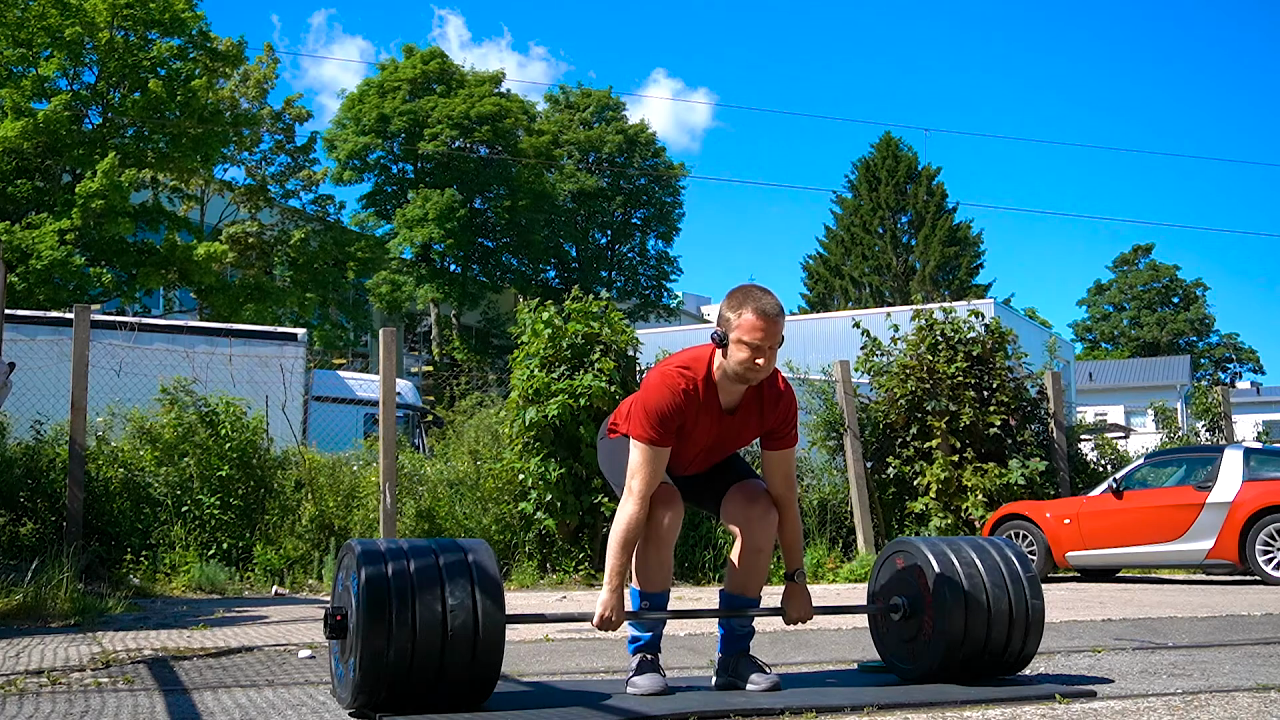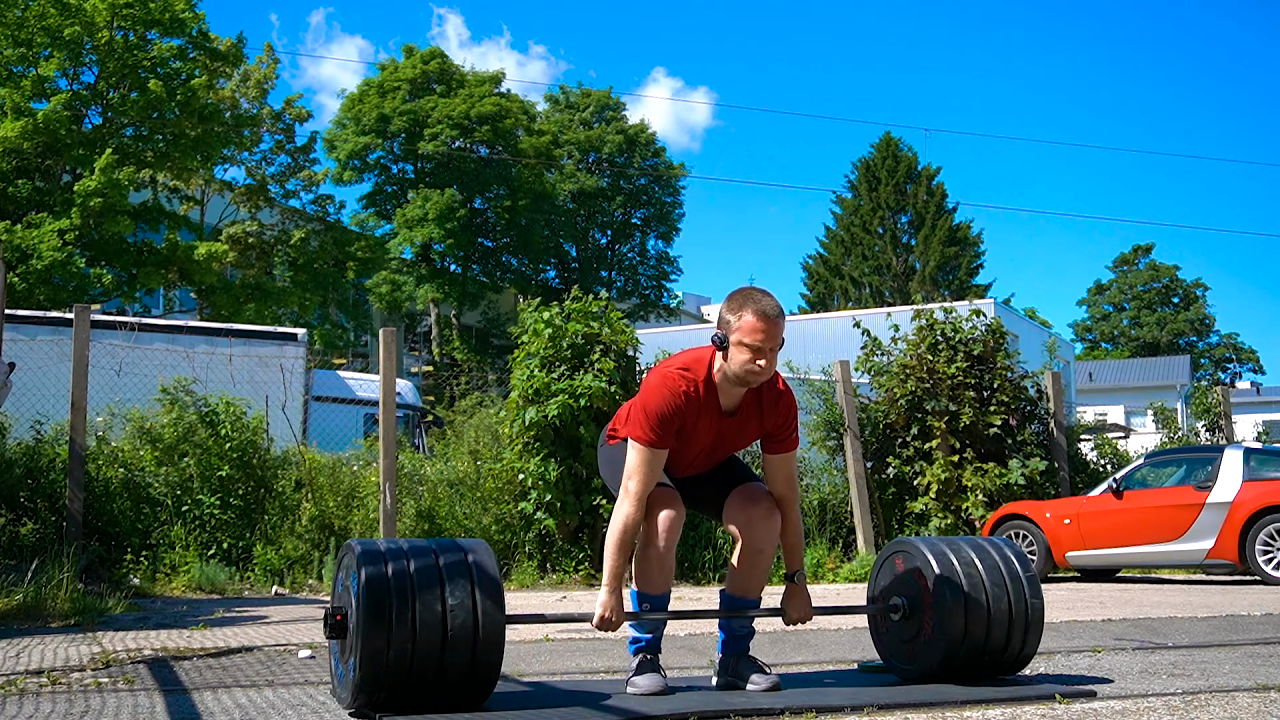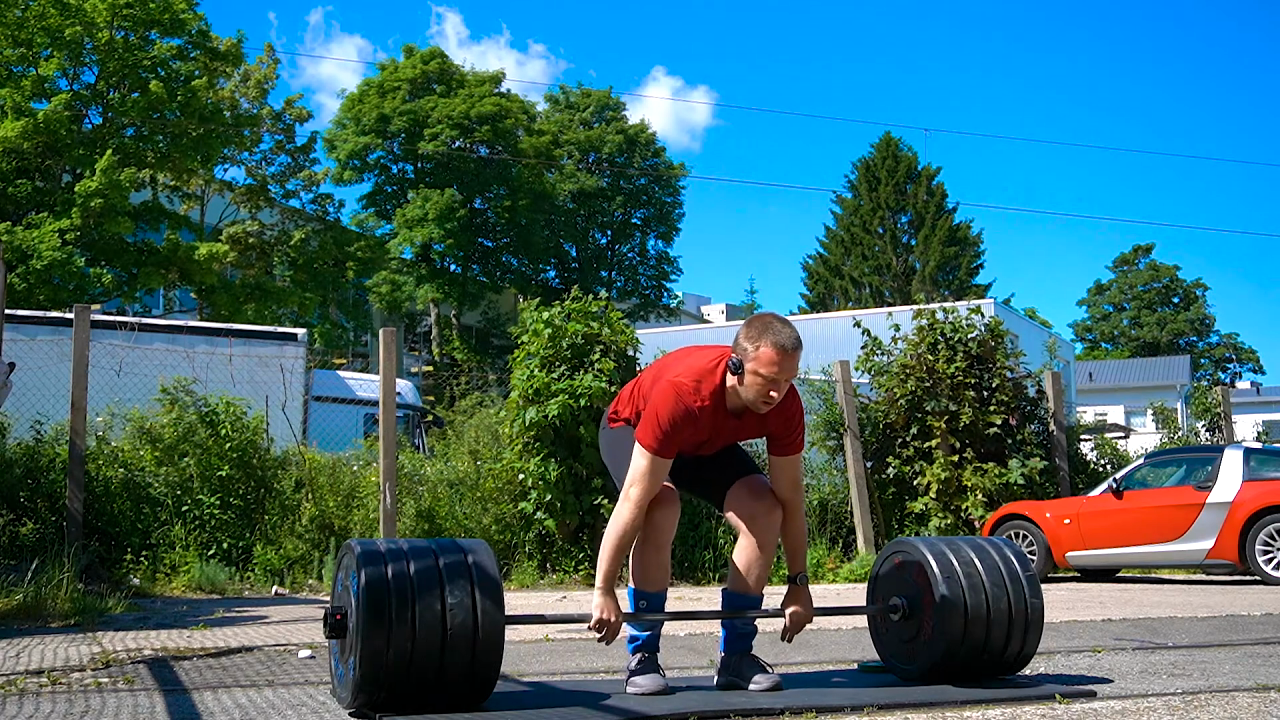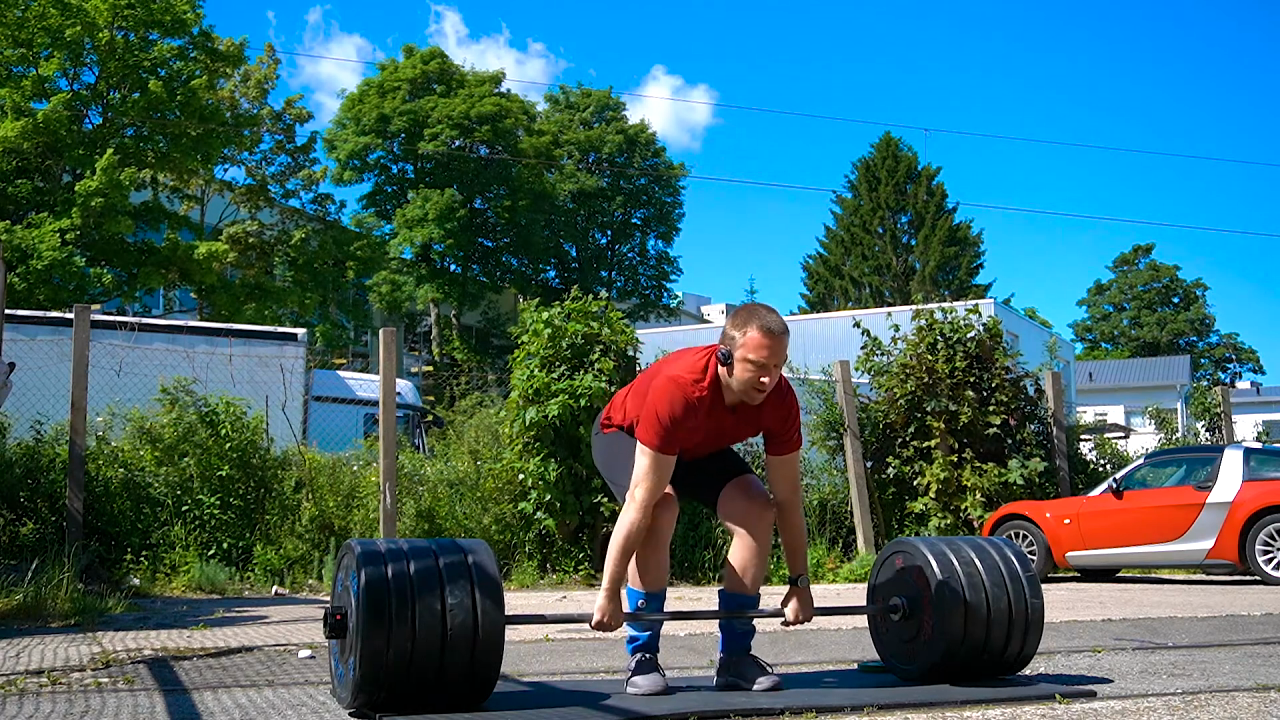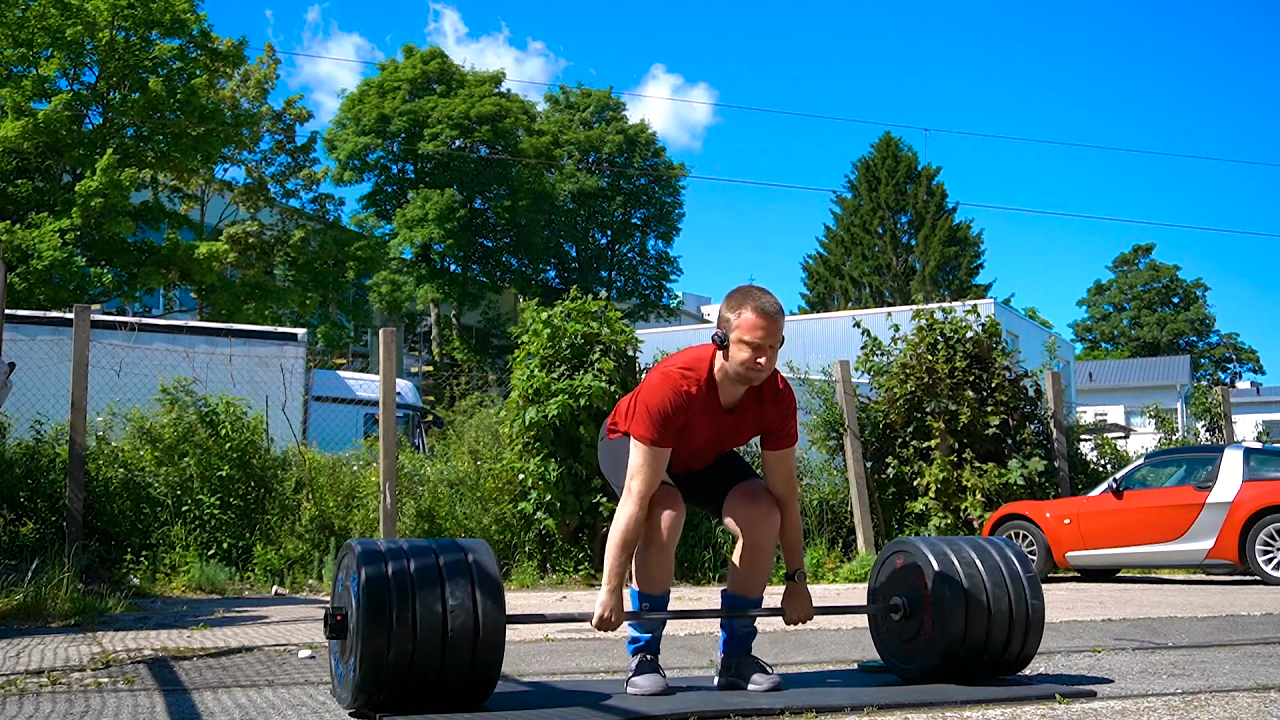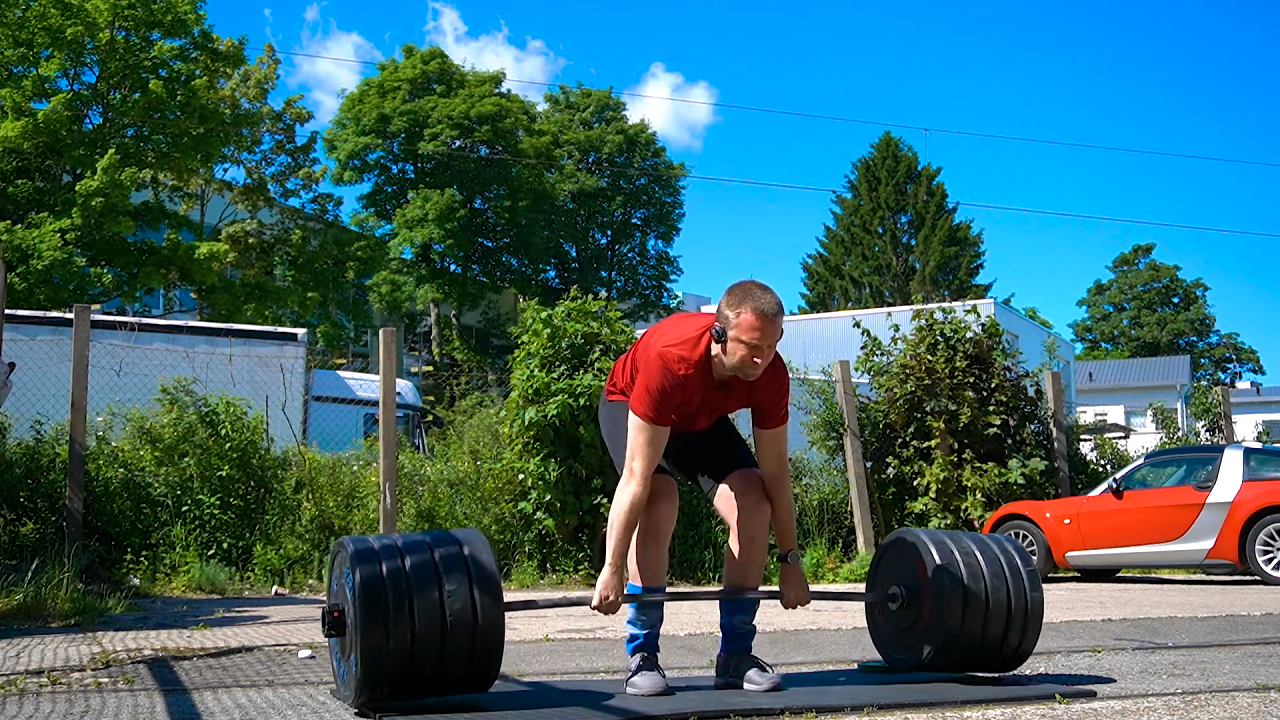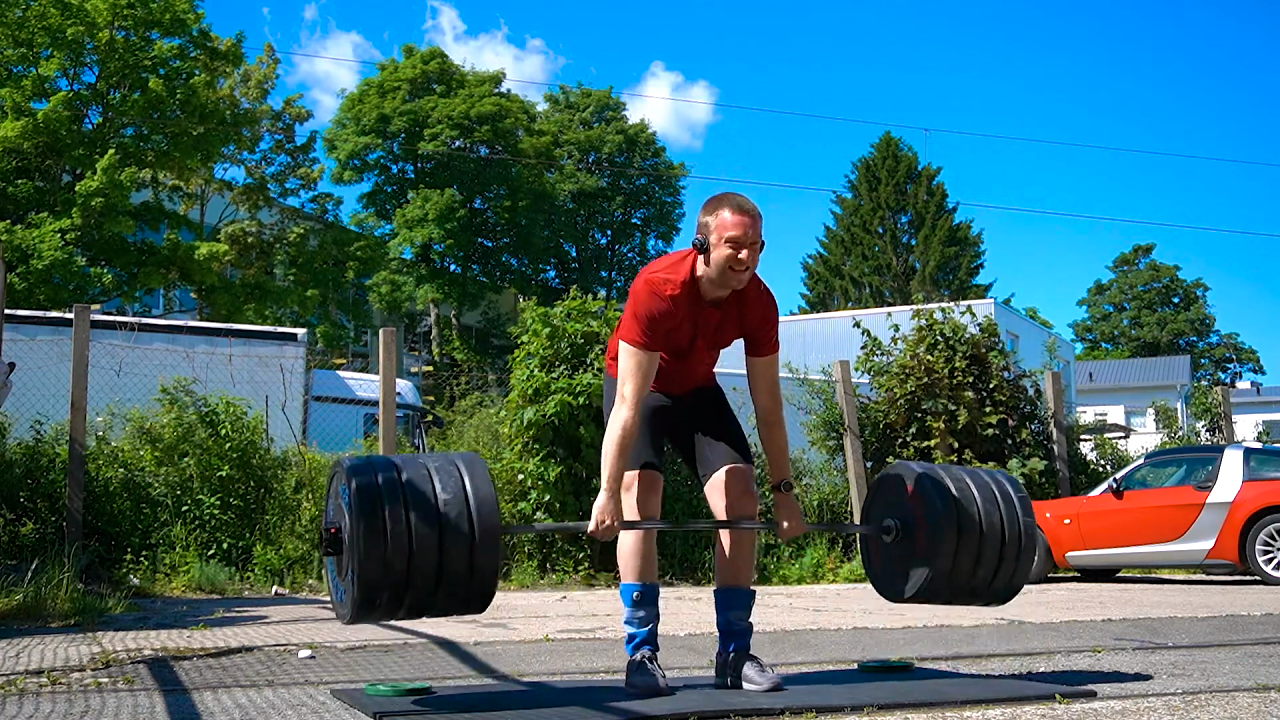
dt=0.7s
person 1, frame 1
left shoulder: (778, 396)
right shoulder: (670, 385)
left elbow: (783, 495)
right elbow: (638, 497)
left wrist: (796, 580)
right wrist: (612, 590)
left hip: (708, 457)
right hip: (629, 442)
left knee: (760, 517)
right knee: (664, 512)
left ankle: (733, 656)
right ankle: (643, 655)
person 1, frame 2
left shoulder: (778, 398)
right shoulder: (670, 386)
left elbow: (786, 496)
right elbow: (632, 498)
left wrist: (796, 582)
right wrist: (610, 591)
left hip: (707, 461)
right hip: (630, 447)
left knee: (763, 517)
right knee: (666, 514)
left ankle: (734, 656)
right ankle: (644, 656)
person 1, frame 3
left shoulder: (785, 404)
right shoulder: (681, 394)
left elbow: (790, 499)
right elbow: (634, 500)
left wrist: (798, 584)
right wrist: (604, 592)
left hip: (708, 442)
right hip: (632, 427)
left knee: (765, 513)
right knee: (661, 507)
left ankle: (735, 654)
right ankle: (642, 654)
person 1, frame 4
left shoulder: (780, 399)
right shoulder: (677, 390)
left elbow: (788, 498)
right elbow: (641, 500)
left wrist: (799, 583)
right wrist: (609, 593)
left hip: (699, 446)
right hip: (624, 433)
left knee: (757, 512)
right knee: (661, 508)
left ankle: (735, 654)
right ankle: (642, 654)
person 1, frame 5
left shoulder: (777, 396)
right shoulder: (671, 385)
left elbow: (785, 495)
right elbow: (636, 498)
left wrist: (796, 581)
right wrist: (610, 591)
left hip: (704, 454)
right hip: (630, 441)
left knee: (762, 517)
right knee: (665, 515)
left ankle: (735, 655)
right ankle: (643, 655)
person 1, frame 6
left shoulder: (771, 375)
right shoulder: (669, 361)
left elbow: (775, 473)
right elbow: (637, 478)
left wrist: (790, 562)
right wrist: (612, 569)
left hip: (702, 417)
right hip: (630, 404)
left knee: (753, 508)
right knee: (659, 505)
left ankle: (735, 654)
right ankle: (642, 655)
person 1, frame 7
left shoulder: (758, 301)
right shoulder: (657, 289)
left elbow: (767, 402)
right elbow: (629, 402)
left wrist: (784, 489)
right wrist: (608, 494)
left hip: (698, 390)
right hip: (638, 387)
left knee: (741, 502)
right knee: (641, 502)
left ankle: (734, 654)
right ankle: (641, 654)
